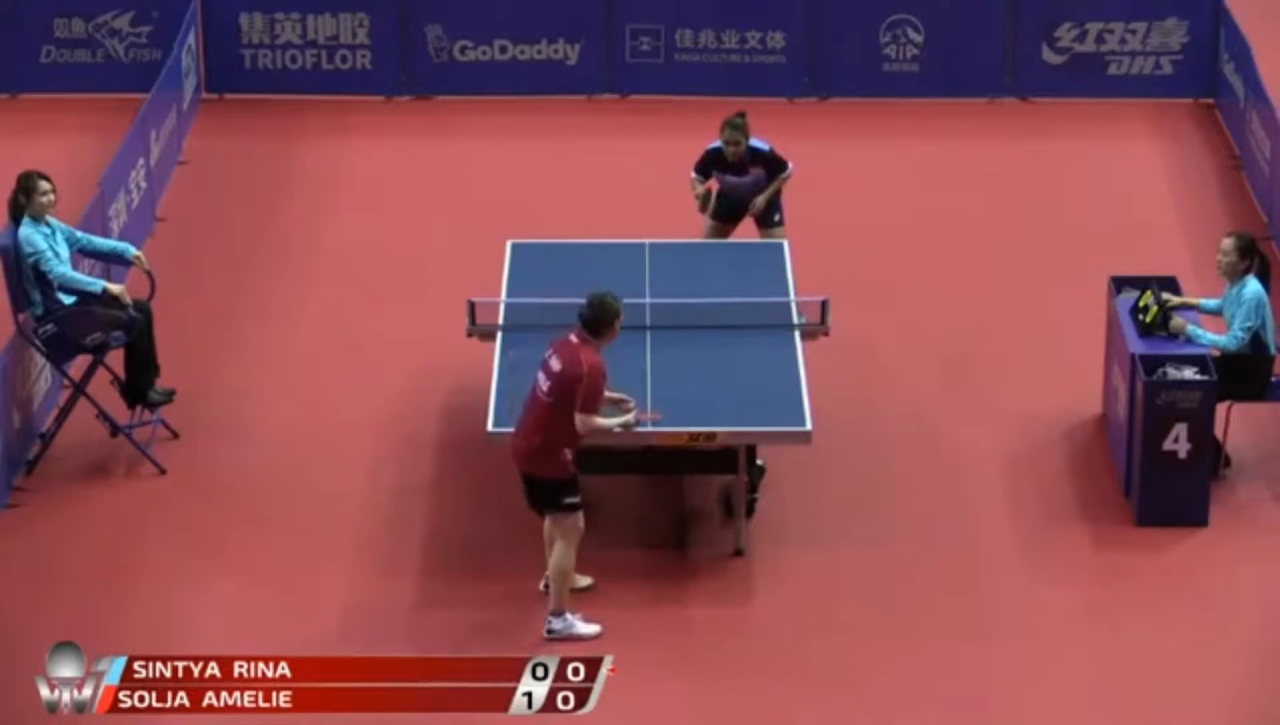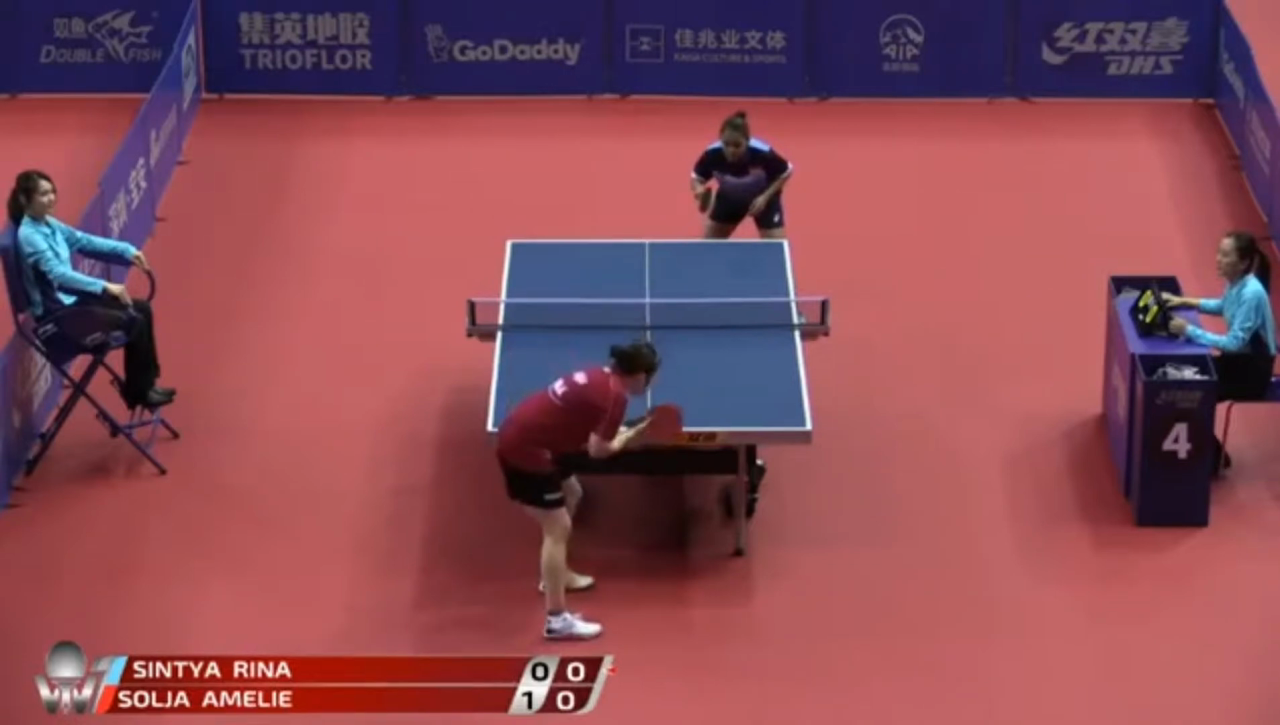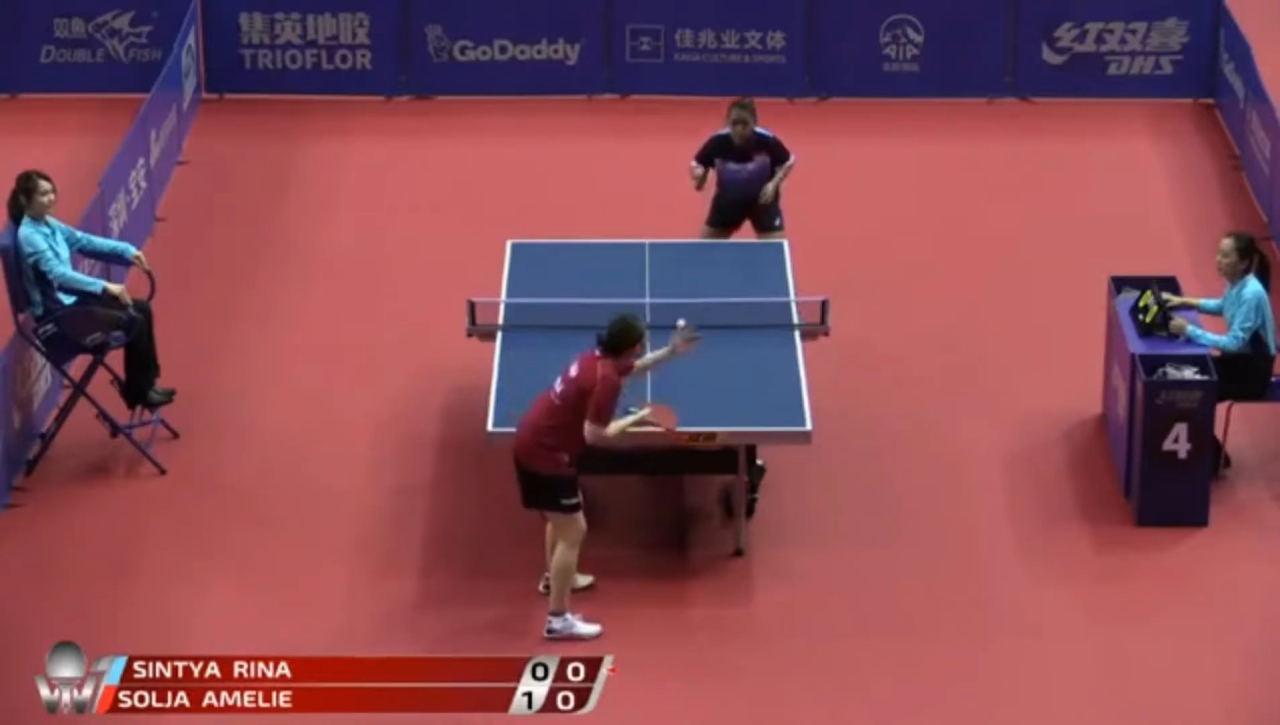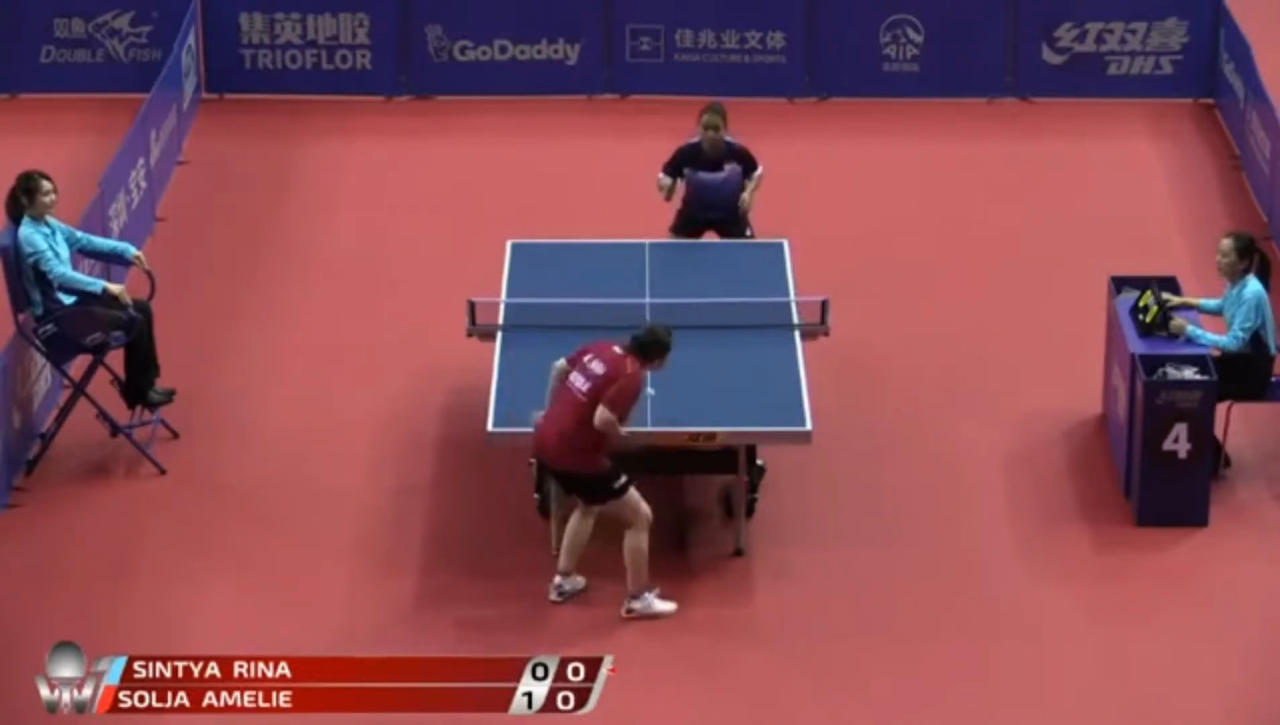
dt=0.5s
person 1, frame 1
left shoulder: (566, 343)
right shoulder: (592, 365)
right elbow: (585, 425)
left wrist: (610, 398)
right wrist: (622, 422)
left hip: (531, 442)
right hip: (547, 453)
left knee: (557, 516)
right knee: (570, 530)
left ankle: (556, 576)
right ankle: (558, 620)
person 1, frame 2
left shoulder: (600, 376)
right shoulder: (615, 396)
right elbow: (599, 449)
left wrist: (629, 431)
right wrist: (633, 433)
left hip: (521, 434)
right hip: (525, 448)
left knee: (571, 494)
right knee: (558, 529)
left ankle: (556, 575)
right ankle: (557, 620)
person 1, frame 3
left shoulder: (598, 357)
right shoulder: (605, 378)
left elbow: (631, 365)
right elbow: (595, 435)
left wrist: (671, 350)
right wrist: (635, 419)
left hip: (535, 440)
right hip: (545, 453)
left knee: (561, 517)
right knee: (572, 532)
left ankle: (555, 577)
right ankle: (558, 620)
person 1, frame 4
left shoulder: (600, 350)
right shoulder: (631, 375)
left elbow: (558, 367)
right elbow: (602, 421)
left wrist: (551, 411)
right wrist: (618, 436)
left hip: (548, 443)
right hip: (576, 455)
left knee: (590, 506)
right knee: (640, 517)
left ankle: (563, 581)
right ankle: (638, 598)
person 2, frame 1
left shoulder: (1251, 294)
right shoulder: (1236, 283)
left elbow: (1233, 343)
right elbow: (1222, 306)
left wrist: (1189, 330)
right wrist: (1184, 301)
left hip: (1254, 369)
right hip: (1239, 358)
left ankle: (1215, 456)
person 2, frame 2
left shoulder: (1251, 294)
right shoulder: (1236, 283)
left elbow: (1233, 343)
right elbow: (1222, 306)
left wrist: (1189, 330)
right wrist: (1184, 301)
left hip: (1254, 369)
right hip: (1240, 357)
left ankle: (1215, 456)
person 2, frame 3
left shoulder: (1251, 294)
right shoulder: (1236, 283)
left elbow: (1233, 343)
right elbow: (1222, 306)
left wrist: (1189, 330)
right wrist: (1184, 301)
left hip: (1255, 369)
right hip: (1240, 358)
left ankle: (1215, 456)
person 2, frame 4
left shoulder: (1251, 294)
right shoulder: (1237, 284)
left elbow: (1233, 343)
right elbow: (1222, 306)
left wrist: (1189, 330)
right wrist: (1184, 301)
left hip: (1254, 369)
right hip: (1240, 358)
left ankle: (1214, 456)
person 3, frame 1
left shoulder: (49, 223)
right shoulder: (28, 236)
left elbow: (84, 240)
right elbow: (58, 273)
left wrist: (126, 250)
right wrist: (104, 286)
left hip: (71, 296)
right hip: (56, 310)
left knee: (142, 309)
right knee: (134, 323)
left ankle: (145, 383)
right ankle: (138, 392)
person 3, frame 2
left shoulder: (48, 223)
right shoulder: (28, 235)
left elbow: (85, 240)
right elbow: (58, 274)
left wrist: (126, 250)
right wrist: (104, 286)
left hip: (72, 296)
right hip: (56, 310)
left knee: (142, 309)
right knee: (134, 322)
left ankle: (145, 382)
right ankle: (138, 392)
person 3, frame 3
left shoulder: (48, 223)
right shoulder: (28, 235)
left elbow: (84, 240)
right elbow: (58, 274)
left wrist: (126, 250)
right wrist: (104, 286)
left hip: (71, 296)
right hip: (56, 310)
left knee: (142, 309)
right knee: (134, 322)
left ankle: (145, 382)
right ankle: (138, 392)
person 3, frame 4
left shoulder: (48, 223)
right shoulder: (28, 236)
left elbow: (85, 241)
right elbow: (58, 274)
left wrist: (126, 250)
right wrist: (105, 286)
left hip: (72, 296)
right hip: (56, 310)
left knee: (142, 310)
right knee: (134, 322)
left ankle: (145, 382)
right ankle: (139, 392)
